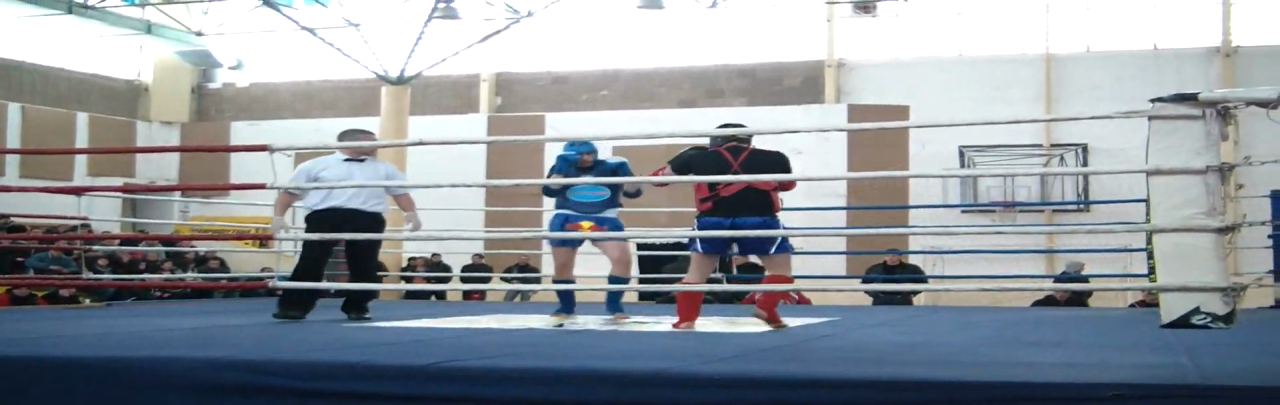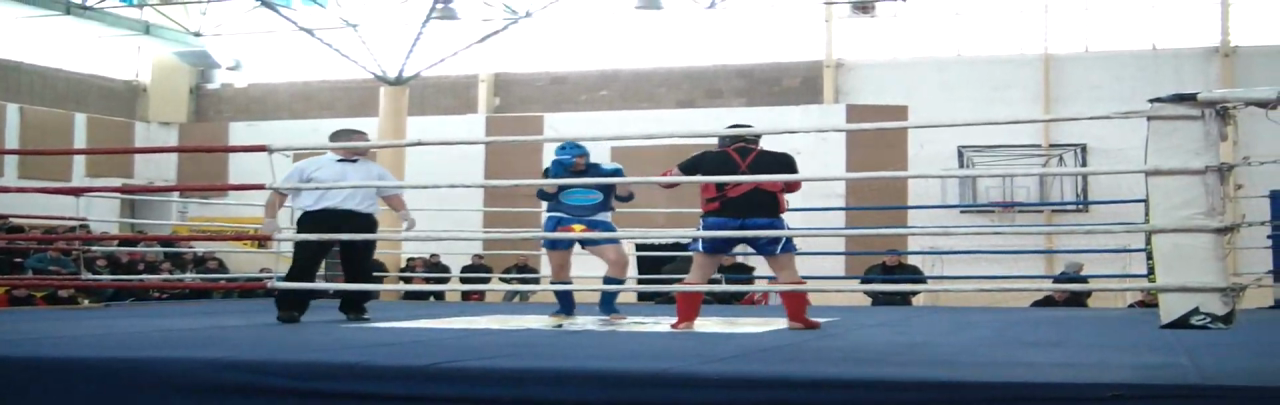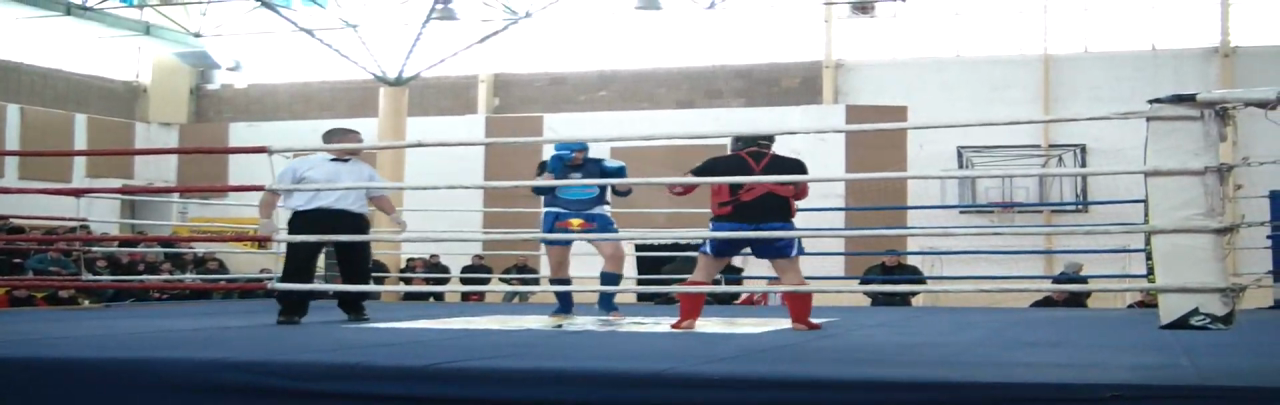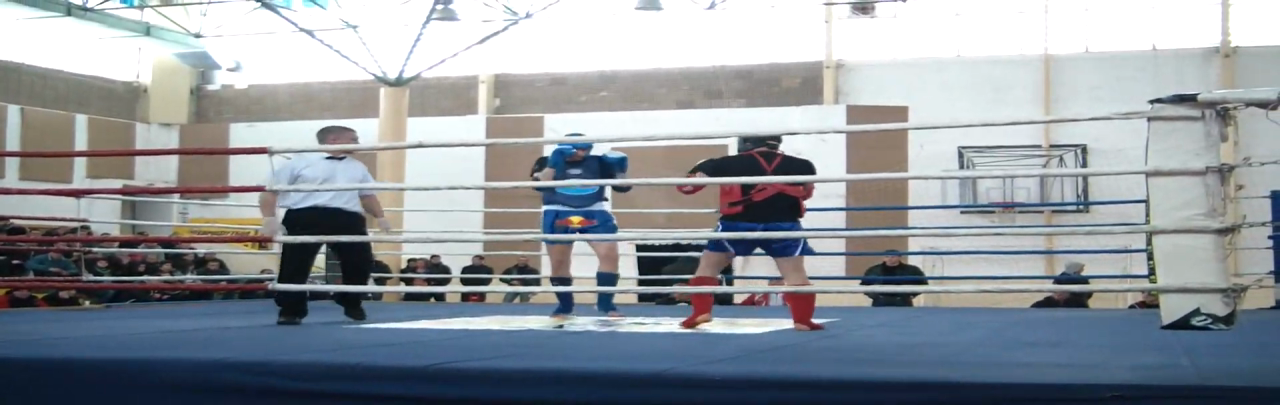
dt=0.1s
person 1, frame 1
left shoulder: (698, 158)
right shoulder: (773, 158)
left elbow: (658, 178)
right elbow: (787, 185)
left wrist: (685, 161)
left hip: (713, 220)
right hip: (758, 219)
left knee: (698, 273)
right knee: (779, 269)
left ankle: (686, 319)
right ankle: (766, 307)
person 1, frame 2
left shoulder: (707, 159)
right shoulder: (780, 159)
left elbow: (666, 180)
right elbow: (793, 186)
left wrist: (695, 164)
left hip: (718, 220)
right hip: (765, 220)
left knee: (699, 272)
right knee: (786, 271)
left ankle: (685, 319)
right ankle: (797, 318)
person 1, frame 3
left shoulder: (719, 163)
right shoulder: (792, 165)
left elbow: (677, 187)
right elbow: (801, 193)
left wrist: (697, 175)
left hip: (729, 224)
right hip: (775, 224)
left knee: (703, 274)
right knee: (791, 275)
left ankle: (687, 318)
right ankle: (800, 320)
person 1, frame 4
left shoulder: (729, 163)
right shoulder: (800, 165)
left elbow: (687, 185)
right elbow: (806, 192)
left wrist: (698, 171)
left hip: (738, 223)
right hip: (783, 224)
left knee: (707, 268)
right knee: (795, 274)
left ankle: (701, 312)
right ankle: (803, 320)
person 2, frame 1
left shoulder: (383, 168)
right shoulder: (316, 166)
left elbow: (400, 192)
right elbow: (289, 191)
left wrist: (411, 213)
right wrist: (279, 217)
left hip: (367, 220)
right hip: (325, 217)
left knee: (364, 266)
right knee: (311, 262)
left ankle: (357, 307)
right ankle: (294, 306)
person 2, frame 2
left shoulder: (374, 169)
right shoulder: (308, 165)
left elbow: (390, 192)
right elbow: (280, 191)
left wrist: (402, 212)
right wrist: (270, 218)
left hip: (360, 221)
right hip: (318, 218)
left knee: (359, 267)
right knee: (304, 264)
left ankle: (355, 308)
right ankle: (290, 308)
person 2, frame 3
left shoulder: (364, 169)
right shoulder: (300, 164)
left elbow: (377, 195)
right elbow: (273, 192)
left wrist: (394, 214)
right wrist: (265, 219)
left hip: (352, 220)
right hip: (310, 218)
left knee: (358, 265)
right knee: (299, 266)
left ankle: (353, 306)
right ankle: (291, 311)
person 2, frame 4
left shoulder: (357, 167)
right shoulder: (296, 162)
left elbow: (367, 195)
right elbow: (270, 190)
left wrist: (380, 218)
right wrist: (269, 218)
right hip: (305, 217)
left knee: (361, 261)
right knee: (295, 266)
left ankle: (352, 303)
right ankle: (290, 312)
person 3, frame 1
left shoulder: (610, 168)
right shoulder: (560, 168)
left elbow: (633, 192)
right elbow: (550, 191)
left wrist: (625, 172)
right wrist: (560, 168)
left hip: (605, 221)
right hip: (567, 221)
left knee: (622, 259)
right knee: (562, 267)
left ankle: (613, 304)
right ankle: (567, 306)
person 3, frame 2
left shoulder: (602, 171)
right shoulder: (554, 171)
left elbow: (625, 196)
right elbow: (544, 195)
left wrist: (619, 177)
right wrist: (555, 173)
left hip: (596, 223)
right hip: (560, 223)
left knee: (619, 260)
right knee: (559, 270)
left ankle: (607, 305)
right ankle: (566, 308)
person 3, frame 3
left shoulder: (599, 166)
right shoulder: (547, 166)
left elbow: (623, 191)
right elbow: (539, 189)
left wrist: (620, 175)
right wrist: (553, 169)
left hip: (595, 218)
right hip: (558, 218)
left knee: (615, 255)
right knee: (558, 265)
left ankle: (606, 302)
right ankle: (565, 306)
person 3, frame 4
left shoulder: (599, 162)
right shoulder: (546, 162)
left elbow: (622, 187)
right elbow: (539, 185)
left wrist: (621, 168)
right wrist: (554, 163)
left hip: (595, 215)
right hip: (558, 216)
left knee: (609, 255)
right knee: (559, 263)
left ankle: (605, 303)
right ankle: (565, 305)
